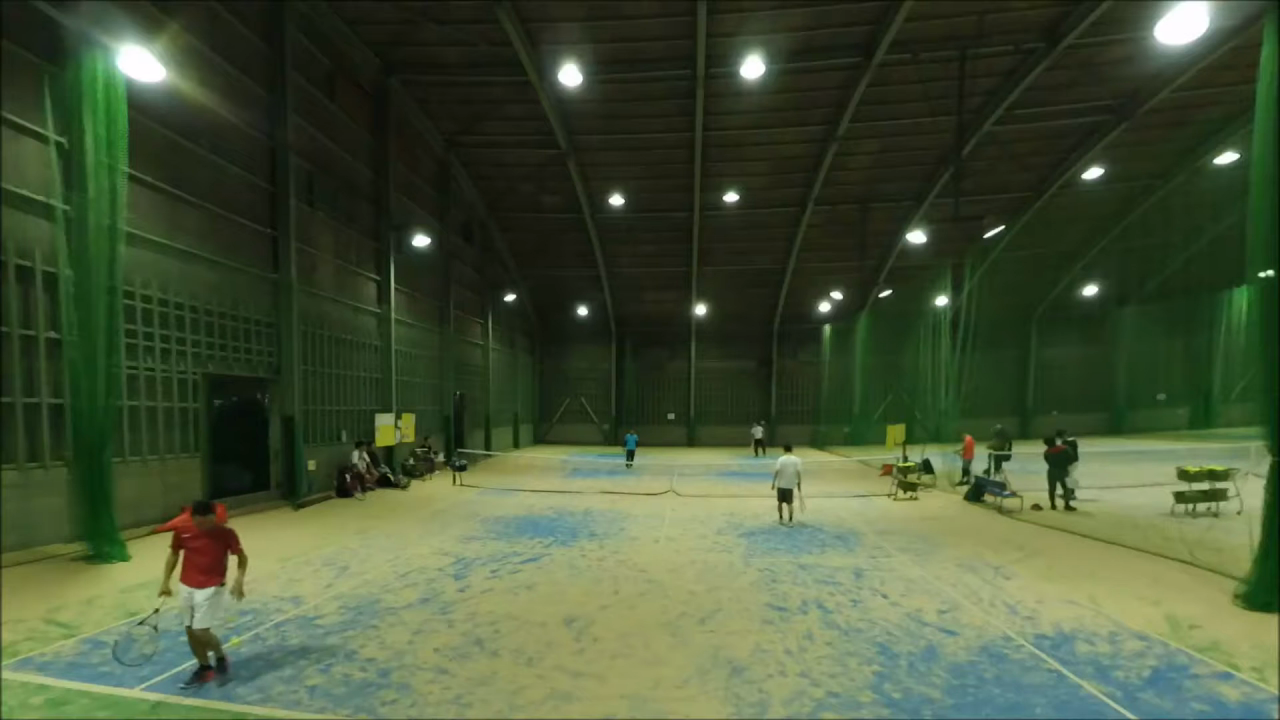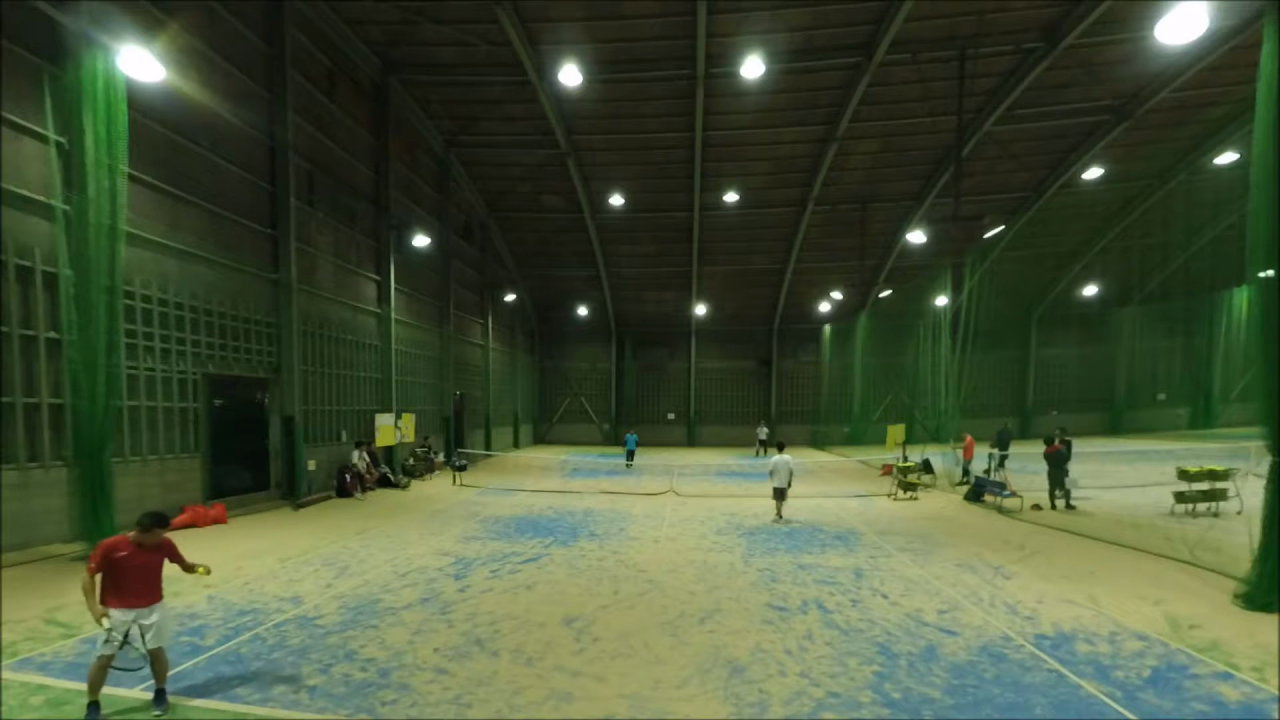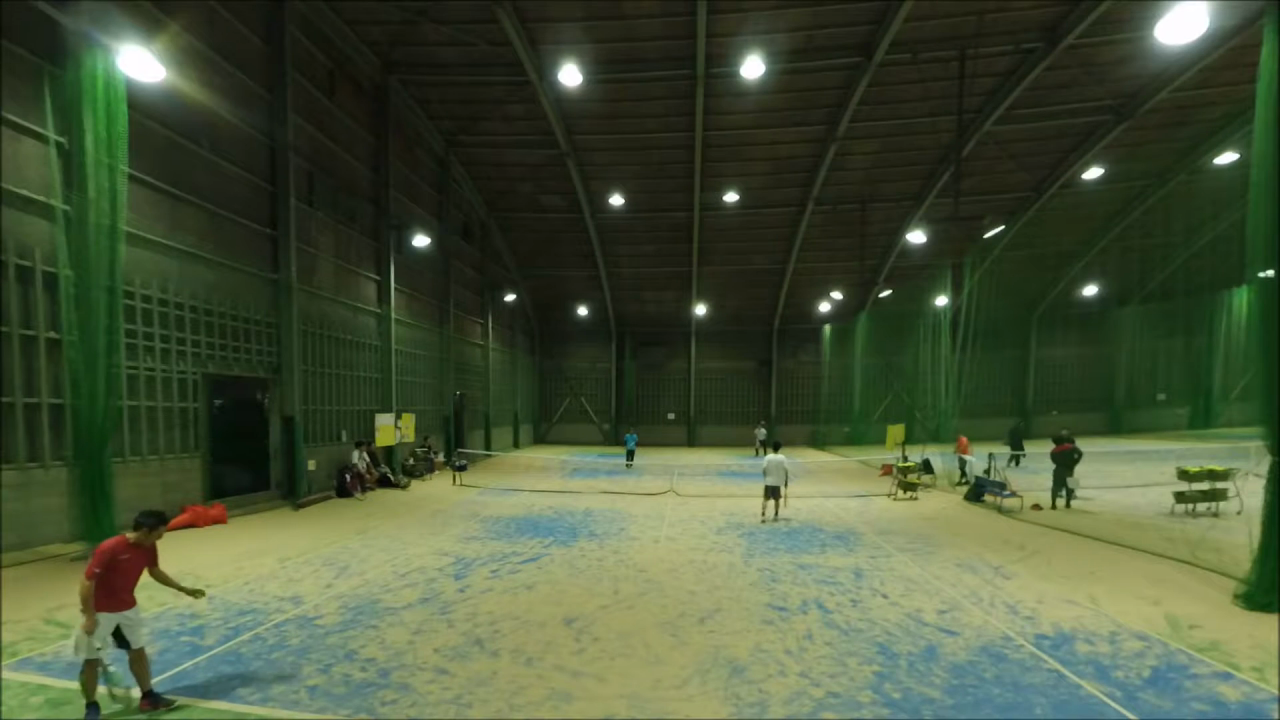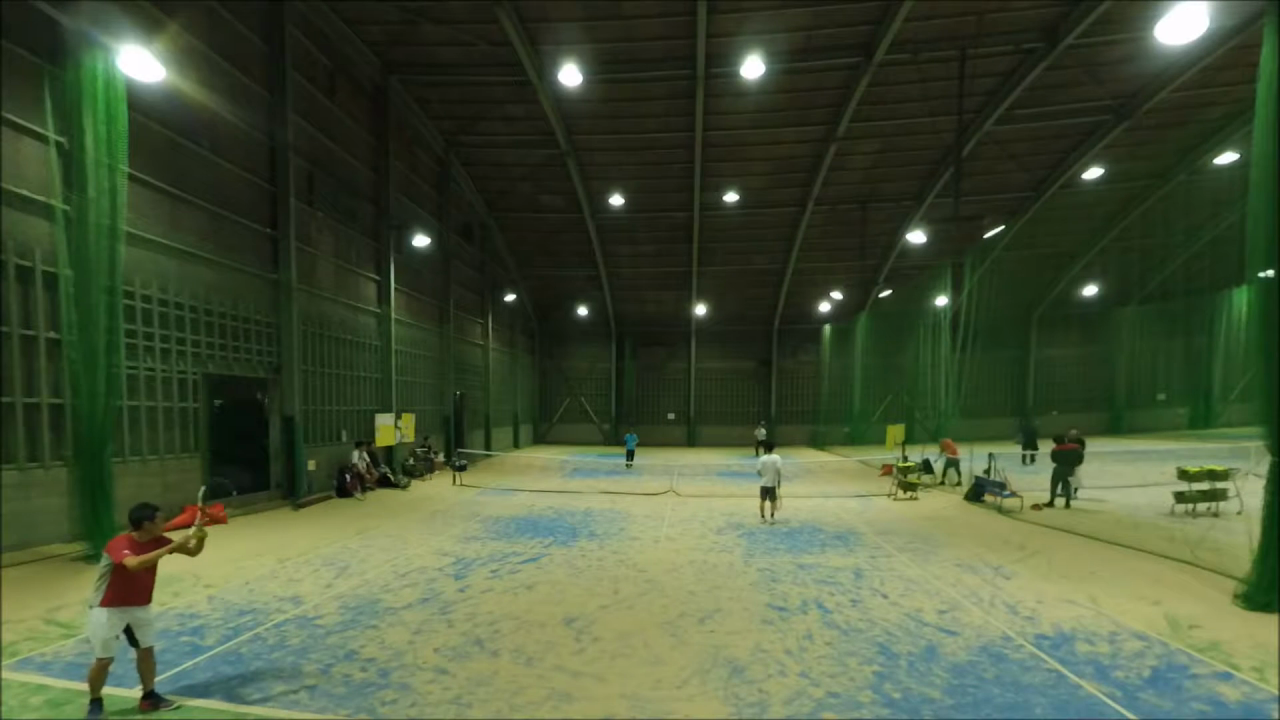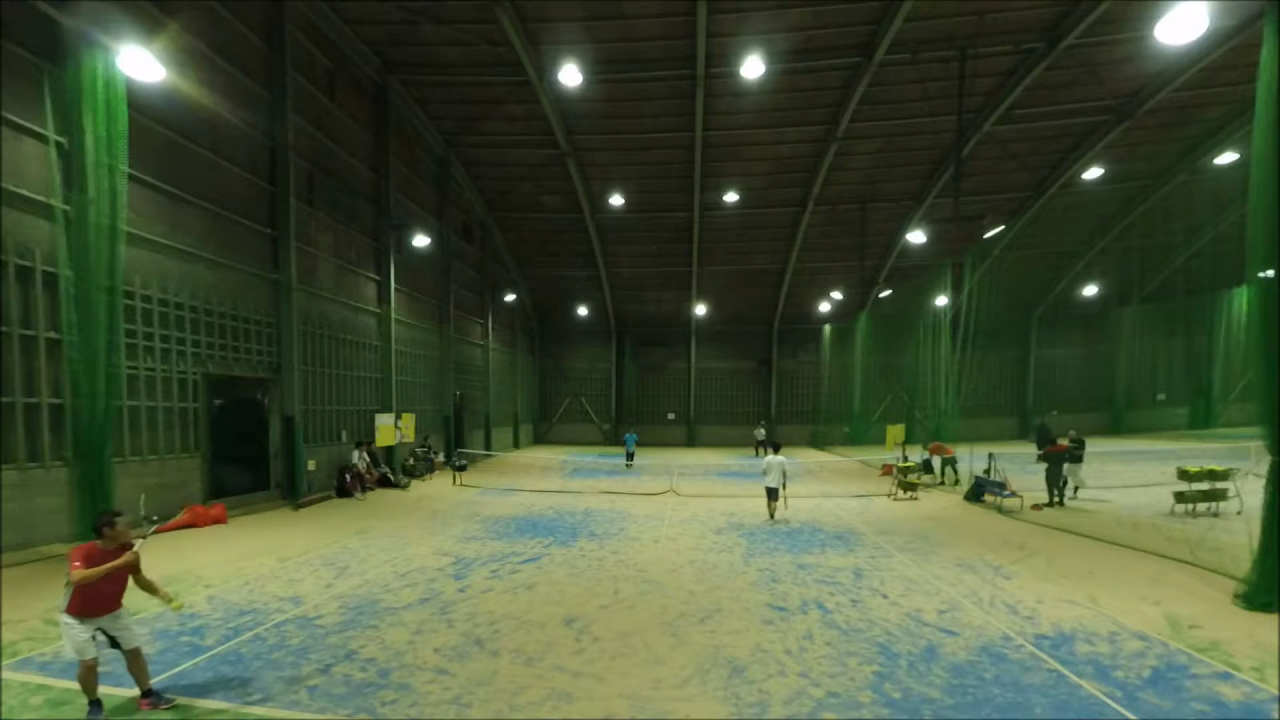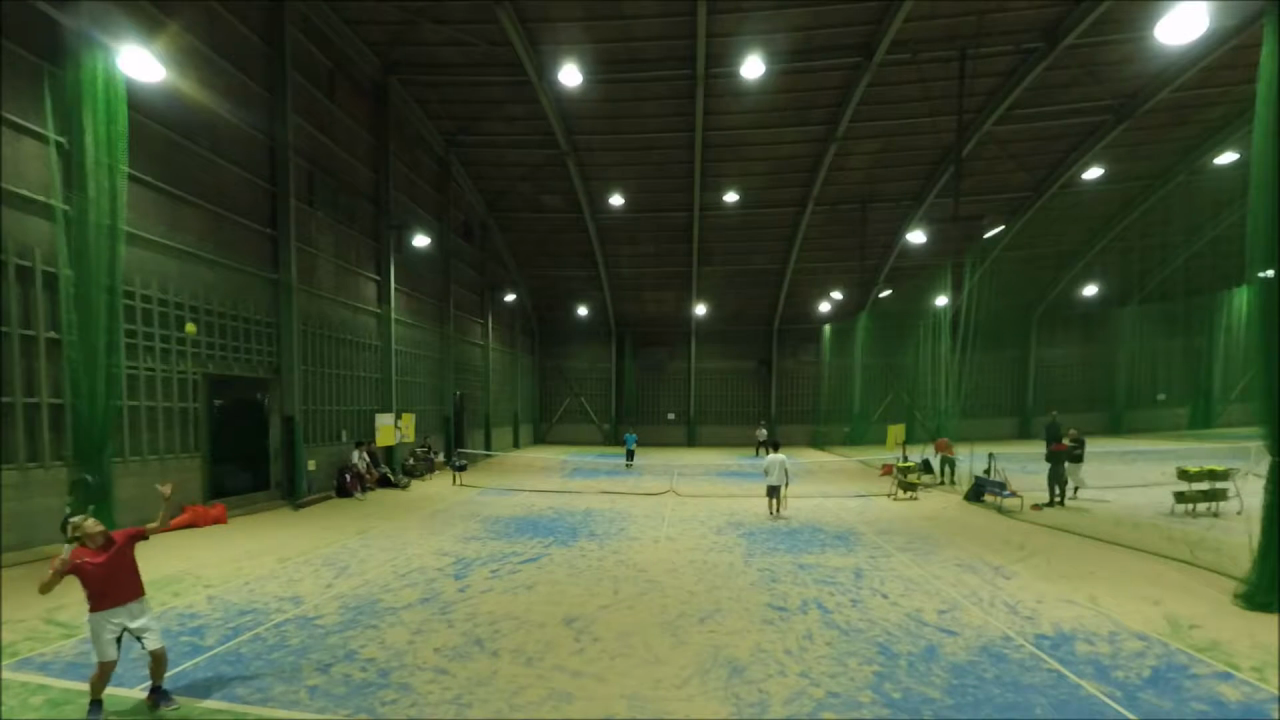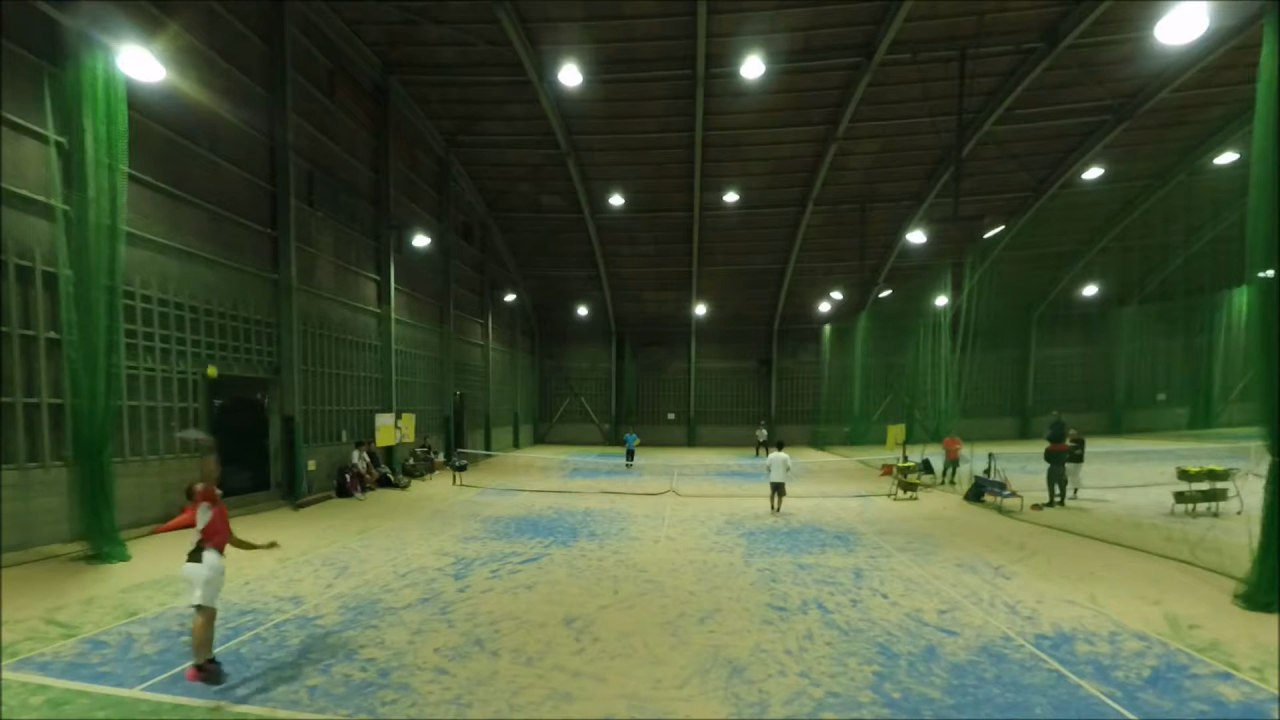
dt=0.7s
person 1, frame 1
left shoulder: (226, 534)
right shoulder: (182, 532)
left elbow: (242, 558)
right elbow: (173, 555)
left wrist: (239, 580)
right wrist: (165, 582)
left hip: (211, 588)
right hip: (187, 586)
left knee: (201, 631)
right knee: (191, 631)
left ankle: (221, 659)
right ankle: (205, 668)
person 1, frame 2
left shoulder: (164, 545)
right shoulder: (109, 547)
left elbow: (184, 564)
right elbow: (89, 575)
left wrist: (198, 567)
right wrist: (94, 606)
left hip: (152, 606)
right hip: (116, 610)
left knee: (157, 651)
right knee: (104, 658)
left ankle: (160, 694)
person 1, frame 3
left shoulder: (148, 548)
right shoulder: (109, 549)
left elbow: (155, 571)
right elbow: (87, 583)
left wrist: (184, 589)
right wrist: (89, 617)
left hip: (127, 609)
right hip: (100, 613)
left knee: (138, 652)
right knee: (91, 661)
left ankle: (148, 697)
person 1, frame 4
left shoulder: (157, 541)
right shoulder: (119, 545)
left elbow: (193, 552)
right elbow: (135, 564)
left wrist: (200, 539)
right wrist: (171, 547)
left hip: (139, 607)
right hip: (108, 609)
left knee: (146, 651)
right knee: (104, 660)
left ankle: (149, 696)
right ankle: (95, 702)
person 1, frame 5
left shoulder: (127, 550)
right shoulder: (81, 553)
left elbow: (141, 581)
right elbow: (76, 579)
left wrist: (162, 595)
right wrist: (117, 563)
left hip: (113, 611)
right hip: (78, 617)
left knee: (134, 651)
right knee: (89, 663)
left ankle: (148, 695)
person 1, frame 6
left shoulder: (124, 538)
right shoulder: (74, 559)
left elbow: (160, 524)
right elbow: (44, 589)
left wrist: (166, 500)
right wrist: (57, 569)
left hip: (136, 606)
right hip: (104, 615)
left knee: (158, 651)
right knee: (107, 664)
left ankle: (156, 691)
person 1, frame 7
left shoulder: (215, 510)
right shoulder: (206, 500)
left elbow: (236, 543)
right elbow: (208, 477)
left wrist: (262, 546)
right wrist: (209, 459)
left hip: (208, 561)
right hip: (204, 559)
left knee: (208, 612)
right knee: (205, 610)
left ankle: (207, 661)
right ankle: (200, 666)
